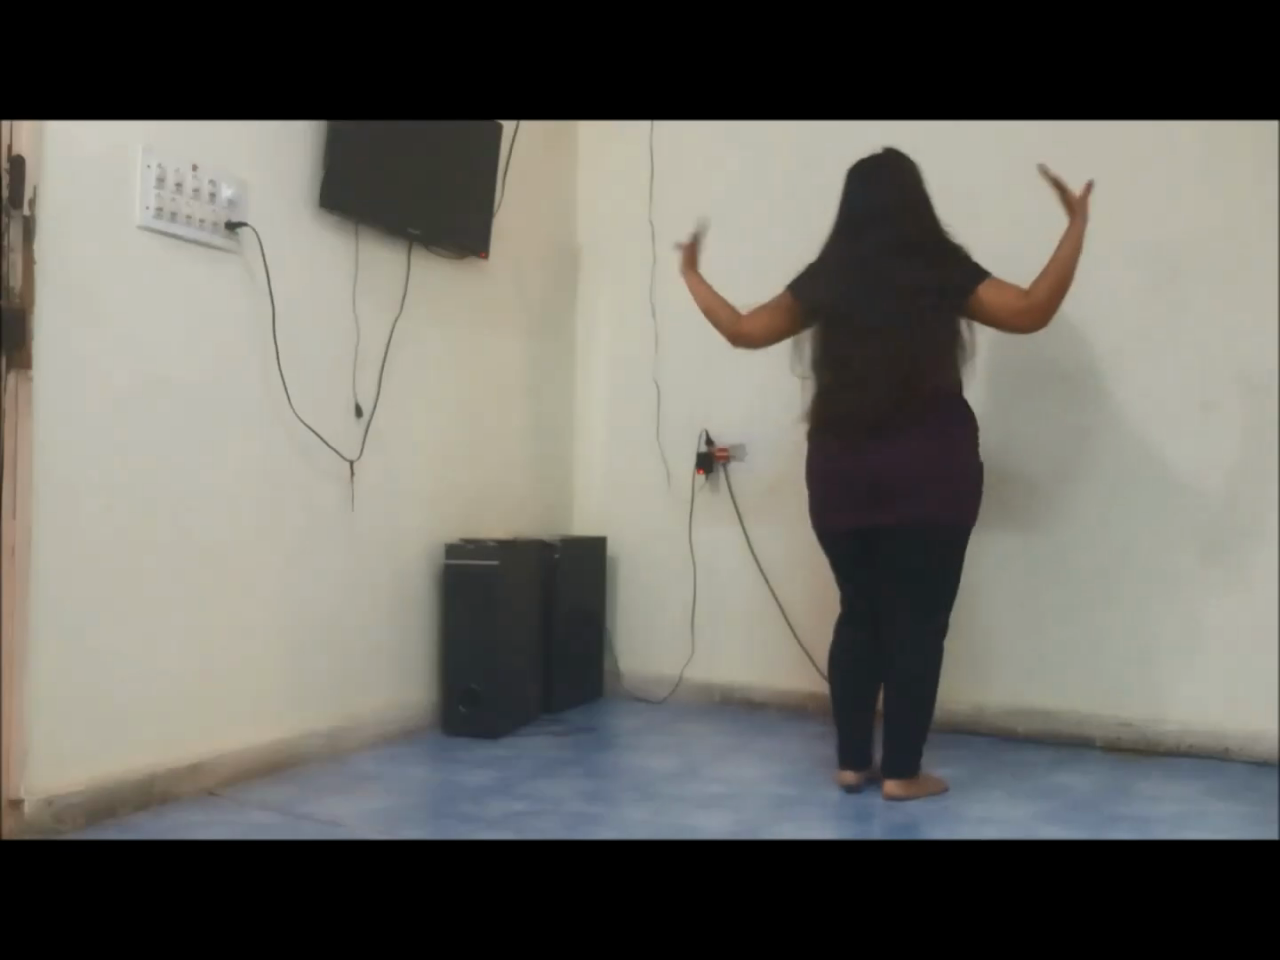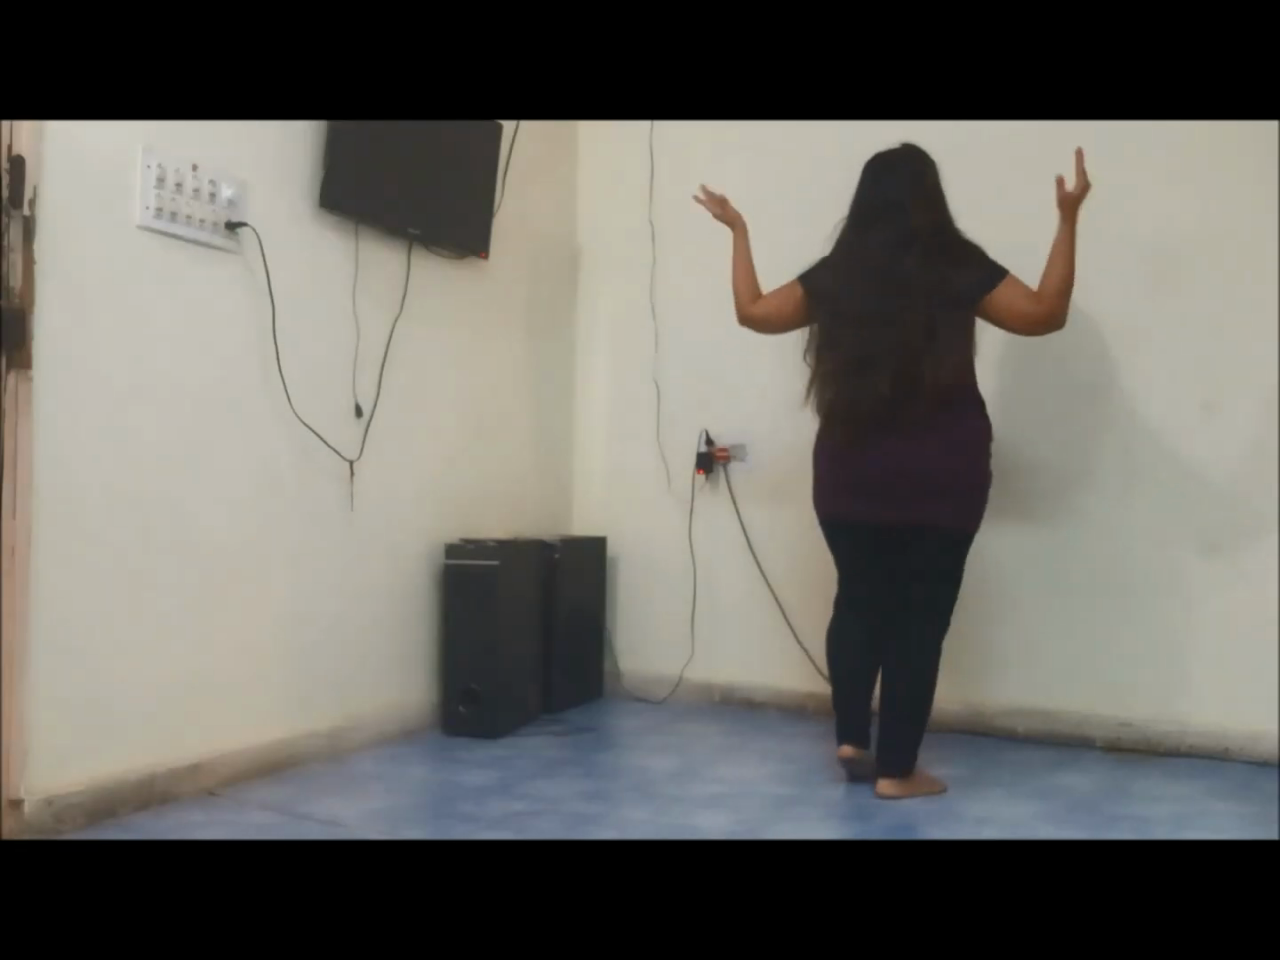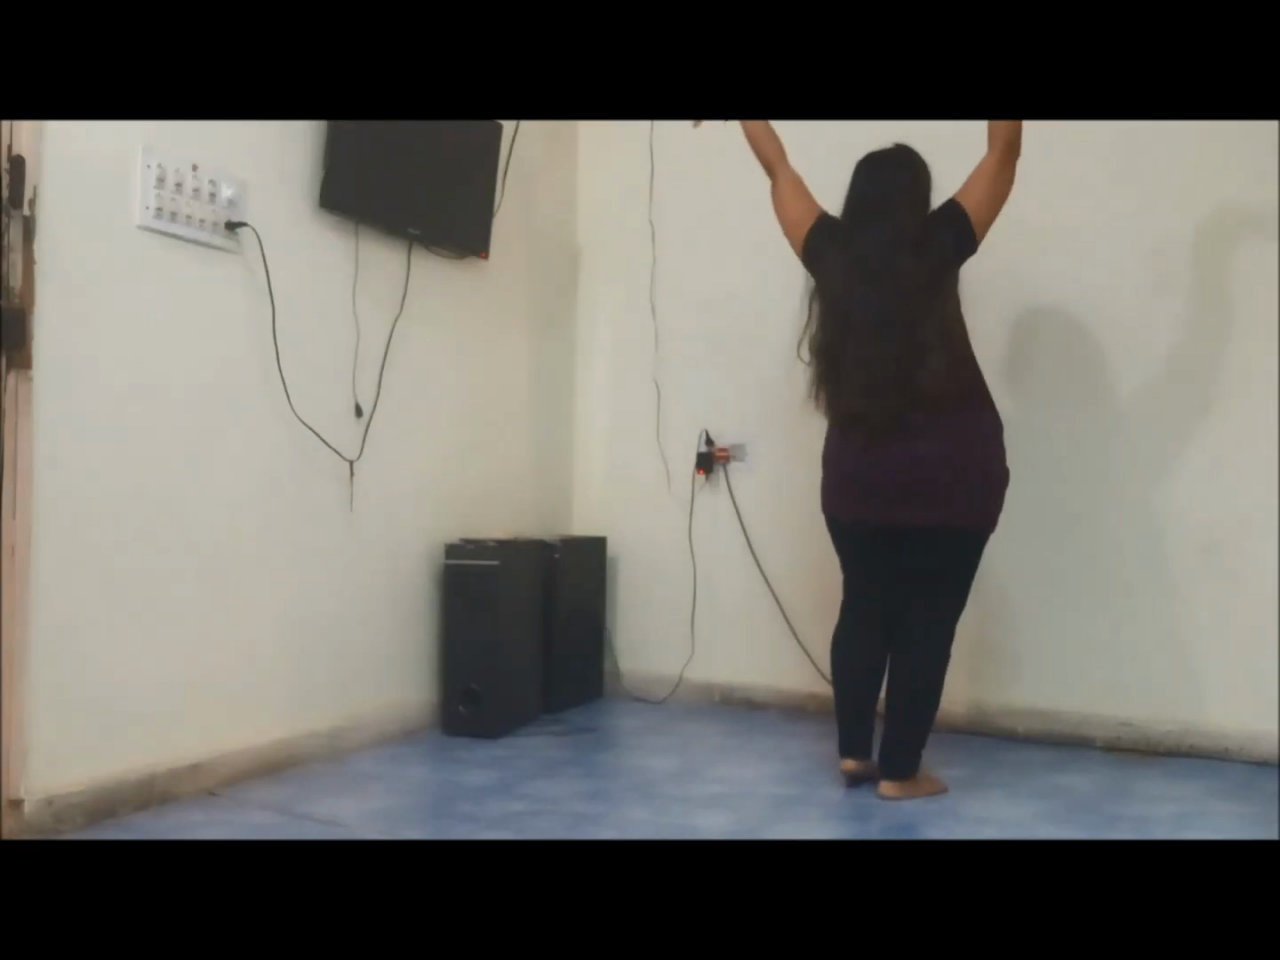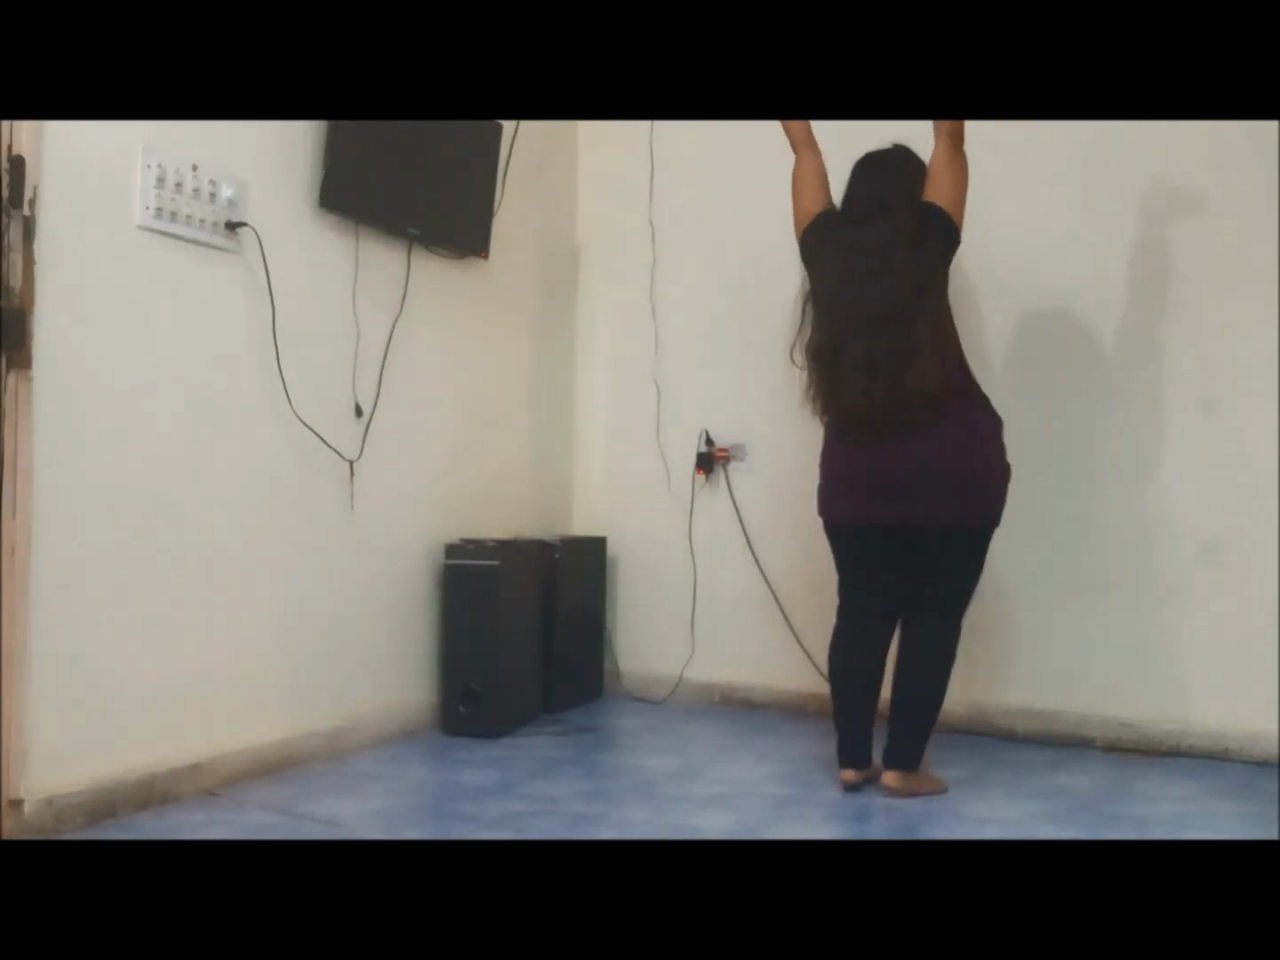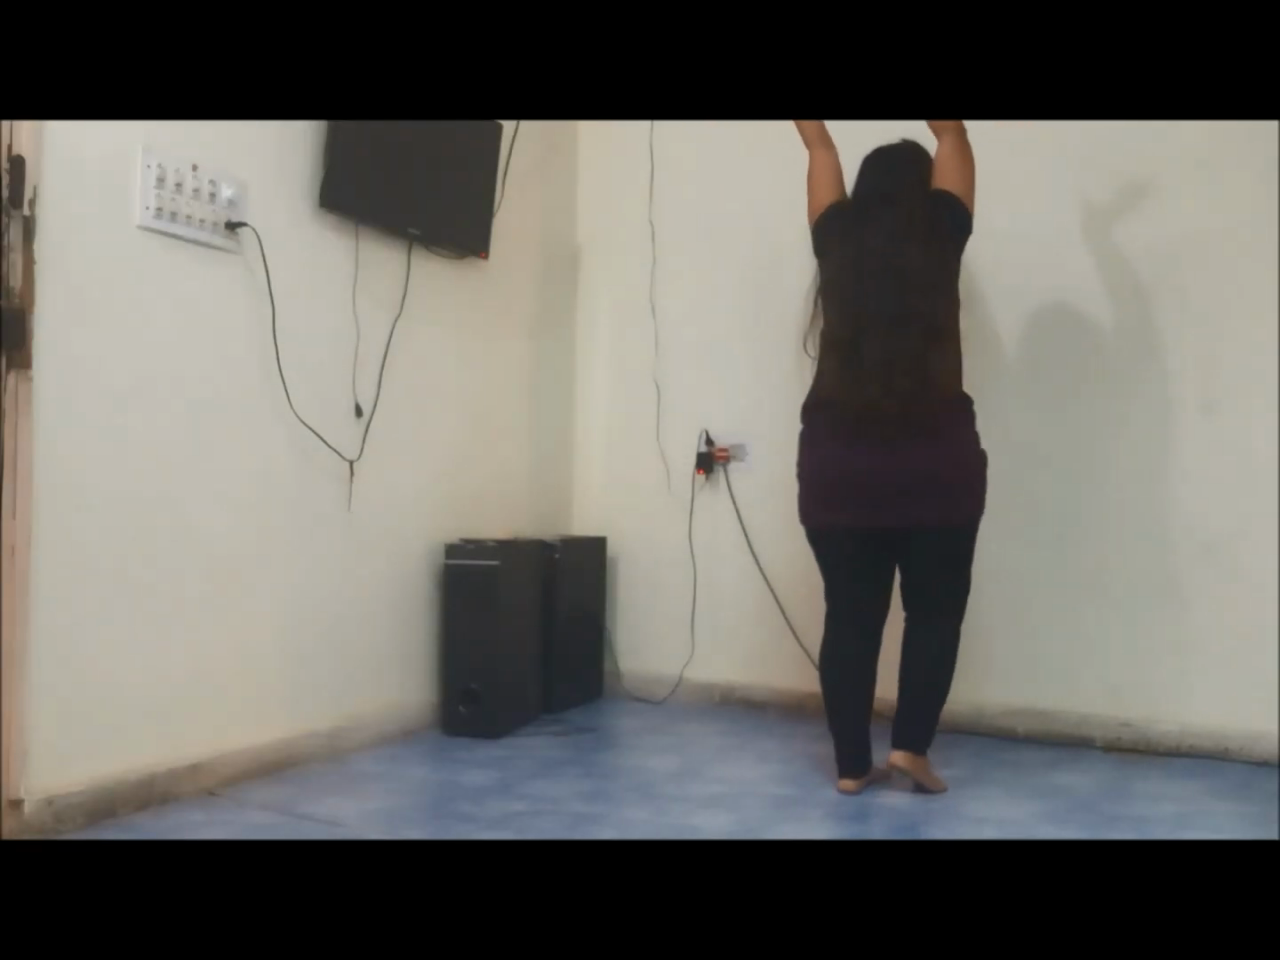
dt=1s
person 1, frame 1
left shoulder: (826, 279)
right shoulder: (941, 271)
left elbow: (743, 332)
right elbow: (1029, 312)
left wrist: (693, 276)
right wrist: (1075, 226)
left hip: (841, 471)
right hip: (930, 472)
left knee: (860, 615)
right knee: (918, 621)
left ankle: (852, 760)
right ankle: (902, 771)
person 1, frame 2
left shoulder: (838, 274)
right shoulder: (956, 269)
left elbow: (752, 312)
right elbow: (1046, 314)
left wrist: (738, 232)
right wrist: (1068, 221)
left hip: (850, 465)
right hip: (939, 471)
left knee: (858, 603)
right knee: (919, 618)
left ankle: (852, 740)
right ankle: (897, 768)
person 1, frame 3
left shoulder: (832, 254)
right shoulder: (936, 249)
left elbow: (778, 169)
right elbow: (1003, 156)
left wrist: (753, 129)
left hip: (857, 466)
right hip: (949, 469)
left knee: (864, 610)
right knee: (926, 621)
left ankle: (853, 751)
right ankle: (900, 770)
person 1, frame 4
left shoulder: (826, 250)
right shoulder: (926, 246)
left elbow: (804, 150)
right elbow: (949, 146)
left hip: (855, 471)
right hip: (951, 469)
left knee: (861, 614)
right knee: (933, 618)
left ankle: (853, 758)
right ankle: (902, 763)
person 1, frame 5
left shoulder: (837, 240)
right shoulder: (938, 238)
left elbow: (819, 146)
right elbow: (953, 141)
left hip: (838, 465)
right hip: (936, 465)
left knee: (850, 616)
right knee: (934, 612)
left ankle: (851, 763)
right ankle: (909, 746)
